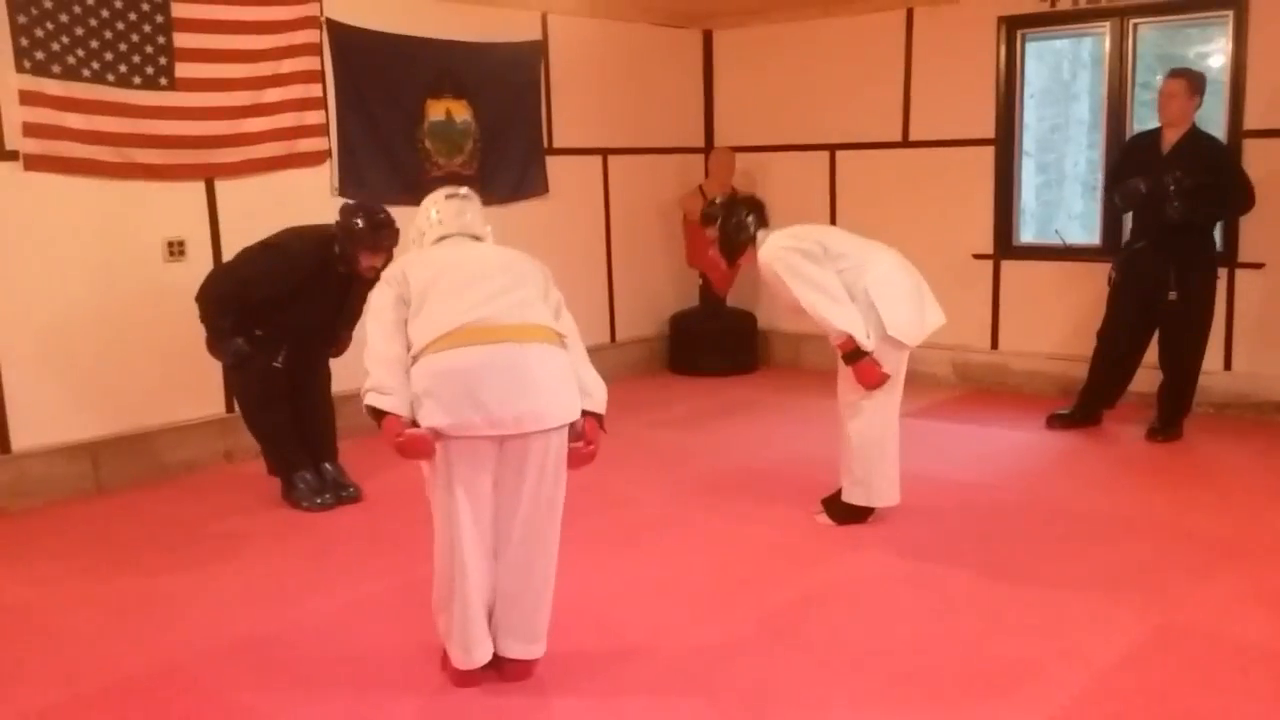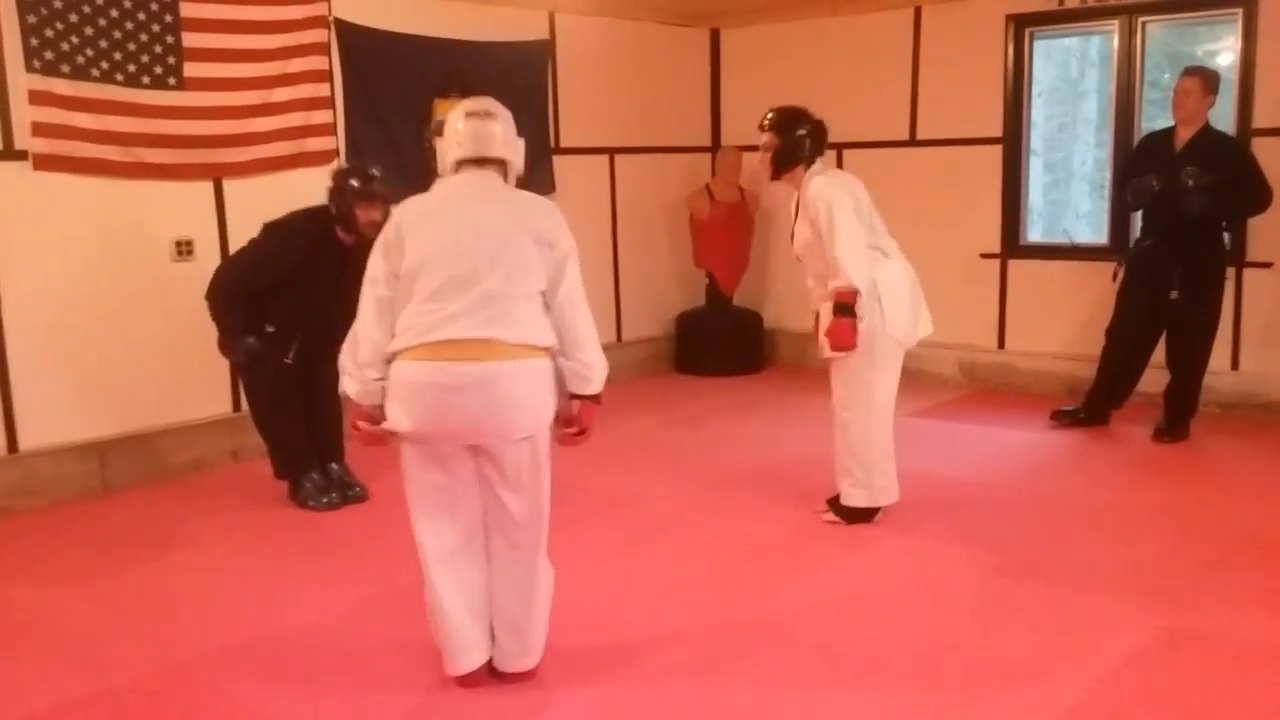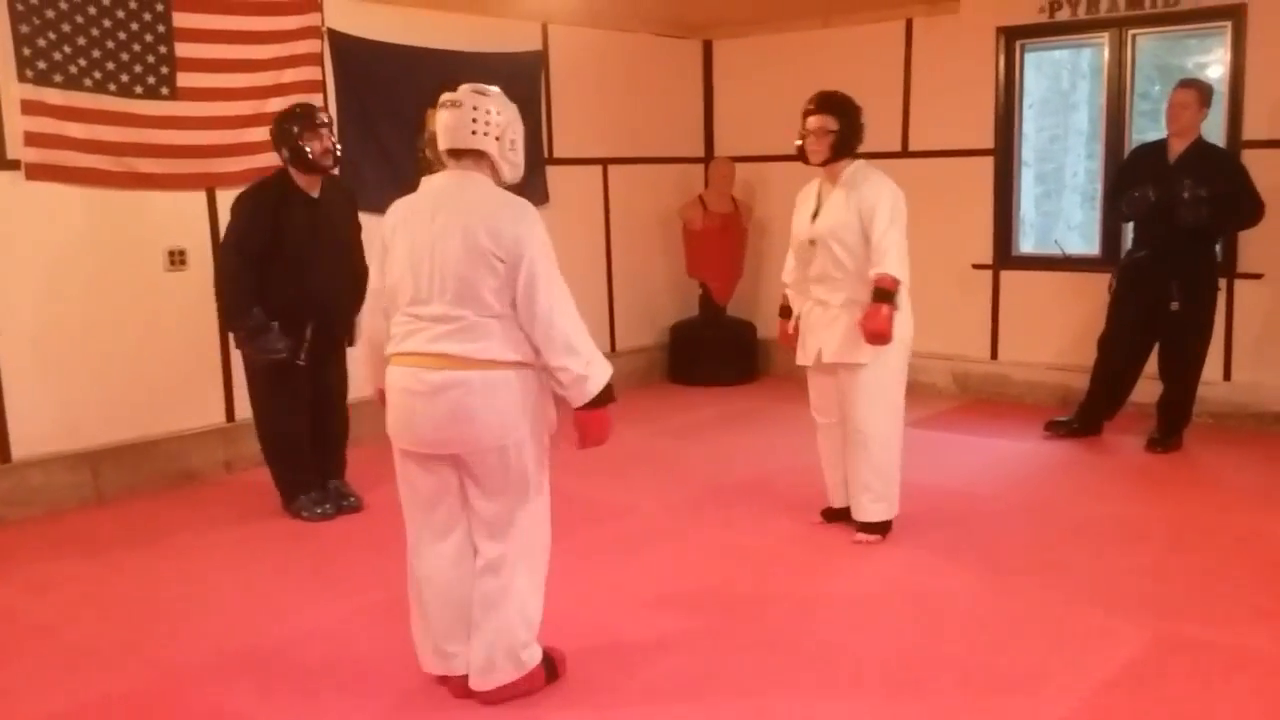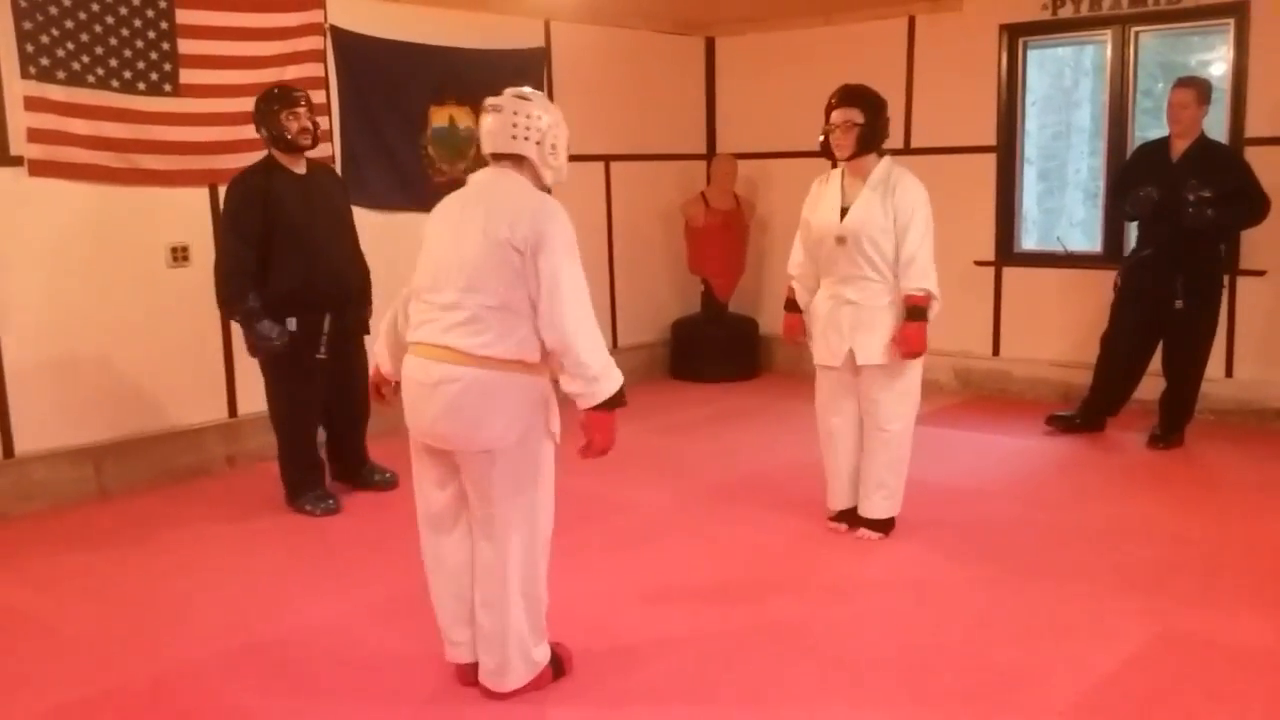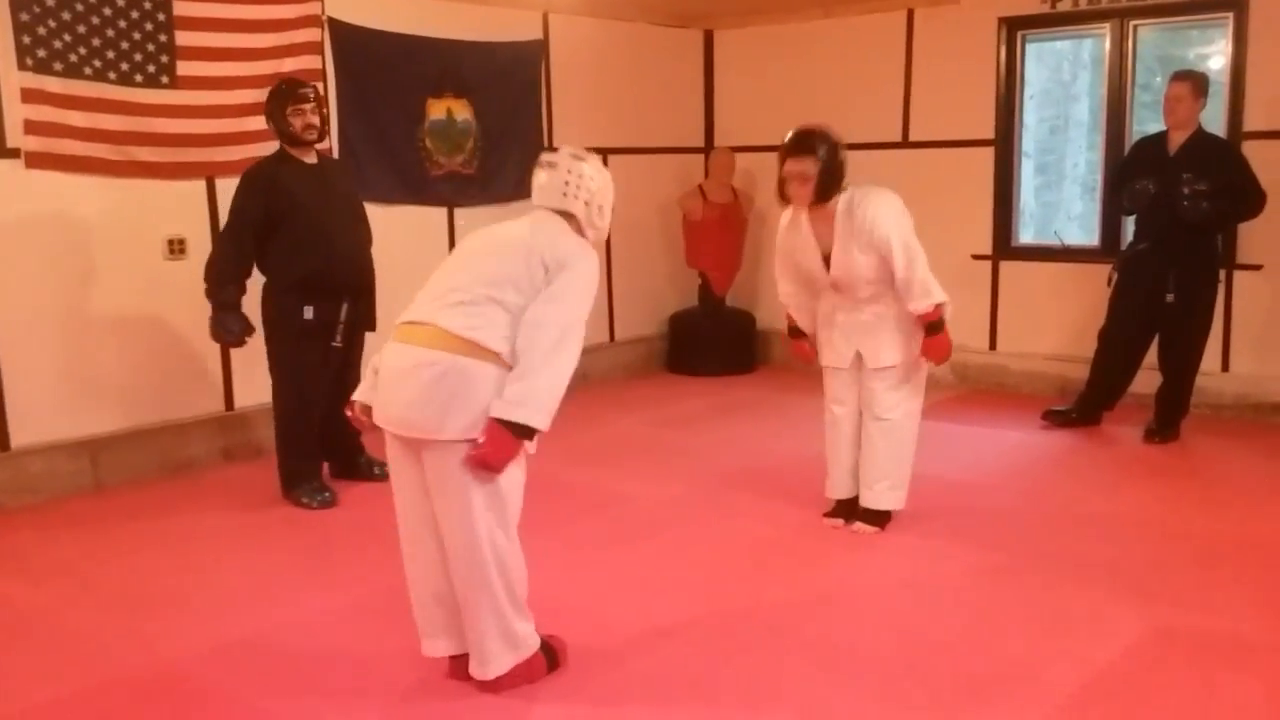
dt=0.4s
person 1, frame 1
left shoulder: (403, 271)
right shoulder: (524, 263)
left elbow: (385, 346)
right elbow: (569, 338)
left wrist: (393, 416)
right wrist: (588, 414)
left hip: (451, 379)
right hip: (536, 376)
left knee: (462, 521)
right knee: (527, 522)
left ankle: (466, 652)
right ankle: (518, 647)
person 1, frame 2
left shoulder: (408, 216)
right shoulder: (541, 215)
left elbow: (374, 315)
right elbow: (570, 312)
left wrist: (366, 396)
right wrist: (582, 393)
left hip: (428, 383)
right hip: (514, 382)
left knee: (446, 525)
right knee: (517, 524)
left ankle: (464, 652)
right ankle: (518, 650)
person 1, frame 3
left shoulder: (401, 215)
right shoulder: (512, 216)
left elbow: (379, 314)
right elbow: (549, 317)
left wrist: (387, 374)
right wrist: (589, 394)
left hip: (414, 392)
right hip: (495, 394)
left knee: (438, 535)
right knee: (507, 534)
left ankle: (451, 661)
right ankle: (504, 664)
person 1, frame 4
left shoulder: (449, 209)
right shoulder: (541, 213)
left elbow: (412, 300)
right elbow: (564, 315)
left wrist: (386, 362)
right wrist: (598, 398)
left hip: (427, 382)
right hip: (497, 392)
left knee: (448, 526)
right knee: (511, 531)
left ankle: (468, 651)
right ankle: (515, 664)
person 1, frame 5
left shoulder: (492, 236)
right shoulder: (576, 255)
right elbow: (546, 342)
left wrist: (371, 389)
right wrist: (513, 423)
left hip: (403, 370)
right hip: (463, 382)
left knee: (428, 526)
right knee: (481, 525)
left ankle: (458, 644)
right ankle: (506, 655)
person 2, frame 1
left shoulder: (774, 257)
right shoulder: (780, 245)
left elbow: (829, 305)
left wrist: (857, 358)
right wrist: (855, 355)
left hip: (883, 302)
right hip: (882, 294)
left knee: (865, 405)
right knee: (864, 404)
left ankle: (860, 499)
right ankle: (858, 490)
person 2, frame 2
left shoulder: (825, 189)
right shoulder: (808, 193)
left elbow: (850, 258)
left wrist: (843, 314)
right wrist: (824, 312)
left hip: (876, 303)
right hip: (858, 304)
left knee: (860, 405)
right knee: (849, 404)
left ankle: (863, 499)
right ankle: (855, 491)
person 2, frame 3
left shoulder: (874, 187)
right shoulder: (809, 193)
left elbow: (889, 252)
right elbow: (799, 261)
left wrist: (883, 305)
right wrist: (790, 312)
left hip: (869, 316)
right hip: (824, 319)
left knee: (870, 418)
right knee: (828, 416)
left ankle: (876, 512)
right ankle: (844, 500)
person 2, frame 4
left shoulder: (903, 187)
right shoulder: (821, 188)
left elbow: (917, 261)
right elbow: (805, 255)
left wrist: (916, 318)
right wrist: (794, 306)
left hip: (886, 317)
right hip: (833, 317)
left knee: (886, 417)
right knee: (835, 415)
left ankle: (879, 510)
right ankle: (844, 504)
person 2, frame 5
left shoulder: (875, 211)
right shoulder: (792, 223)
left elbow: (912, 272)
right elbow: (793, 286)
left wrist: (934, 329)
right wrist: (799, 331)
left hip: (890, 320)
right hip: (840, 319)
left knee: (887, 408)
right knee: (840, 406)
left ankle: (878, 502)
right ankle: (845, 496)
person 3, frame 1
left shoulder: (365, 266)
right shoulder: (294, 257)
right elbow: (217, 290)
left wrist: (341, 332)
right wrist: (224, 337)
right hip: (255, 335)
left knee: (314, 392)
right knee: (265, 397)
left ankle: (326, 467)
right ankle: (298, 476)
person 3, frame 2
left shoulder: (370, 242)
right shoulder: (294, 235)
left elbow: (352, 291)
right elbow: (229, 280)
left wrist: (339, 330)
right wrist: (235, 334)
left hip: (315, 332)
right hip: (266, 333)
left knee: (323, 392)
right knee: (276, 398)
left ankle: (333, 467)
right ankle: (305, 476)
person 3, frame 3
left shoulder: (340, 198)
right shoulder: (260, 201)
left elbow: (354, 261)
right elbow: (232, 269)
left wrist: (351, 313)
right wrist: (253, 329)
left hip: (327, 328)
right hip: (276, 330)
left knee: (331, 407)
right knee: (283, 414)
left ankle: (331, 481)
right ankle: (300, 490)
person 3, frame 4
left shoulder: (328, 178)
right shoulder: (251, 186)
left elbow: (348, 243)
right elbow: (233, 259)
left wrist: (362, 296)
right wrist: (252, 318)
left hip: (342, 315)
right hip: (289, 321)
left knee: (352, 396)
right knee: (297, 408)
left ankle: (352, 465)
right ankle: (304, 485)
person 3, frame 5
left shoulder: (337, 173)
right shoulder: (265, 178)
left elbow: (359, 240)
right elbow: (236, 243)
left wrist: (365, 298)
right wrist: (226, 304)
left hip: (348, 305)
right hip: (298, 308)
left knee: (345, 389)
right knee: (300, 395)
left ankle: (348, 458)
right ankle: (301, 477)
person 4, frame 1
left shoulder: (1211, 151)
right shoulder: (1138, 146)
left elbow: (1241, 198)
right elbow: (1114, 188)
left wrist: (1194, 209)
right wrist: (1126, 194)
left hip: (1189, 262)
right hip: (1140, 256)
left knee: (1181, 345)
right knee: (1115, 335)
left ankle: (1170, 419)
right ankle: (1089, 407)
person 4, frame 2
left shoulder: (1227, 150)
right shoulder: (1151, 145)
left elbow: (1259, 196)
right elbow: (1124, 188)
left wrist: (1213, 203)
right wrist: (1137, 192)
left hip: (1198, 261)
right hip: (1150, 254)
left knee: (1188, 345)
right knee: (1124, 334)
left ankle: (1177, 419)
right ankle: (1096, 406)
person 4, frame 3
left shoulder: (1220, 162)
right shoulder: (1142, 156)
left elbow: (1251, 210)
right elbow: (1113, 201)
left wrist: (1209, 215)
right wrist: (1131, 204)
left hip: (1191, 272)
right hip: (1142, 266)
left knee: (1181, 356)
right knee: (1116, 345)
left ankle: (1170, 429)
right ankle: (1089, 417)
person 4, frame 4
left shoulder: (1223, 160)
right shoulder: (1145, 155)
left elbow: (1257, 206)
right elbow: (1115, 199)
left wrist: (1214, 217)
right wrist: (1133, 204)
left hip: (1196, 271)
right hip: (1147, 265)
left knee: (1185, 353)
right knee: (1120, 342)
left ankle: (1171, 426)
right ankle: (1093, 413)
person 4, frame 5
left shoulder: (1220, 153)
right shoulder: (1144, 149)
left elbow: (1253, 200)
right elbow: (1114, 191)
left wrist: (1209, 209)
right wrist: (1130, 198)
left hip: (1192, 265)
right hip: (1143, 258)
left knee: (1180, 347)
right knee: (1117, 336)
left ankle: (1167, 420)
right ankle: (1089, 407)
